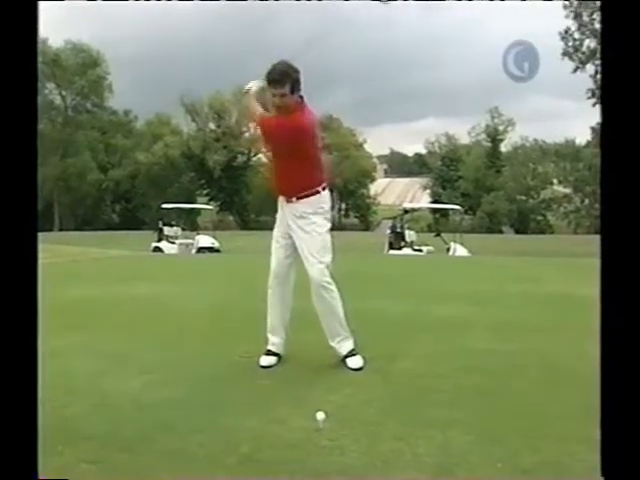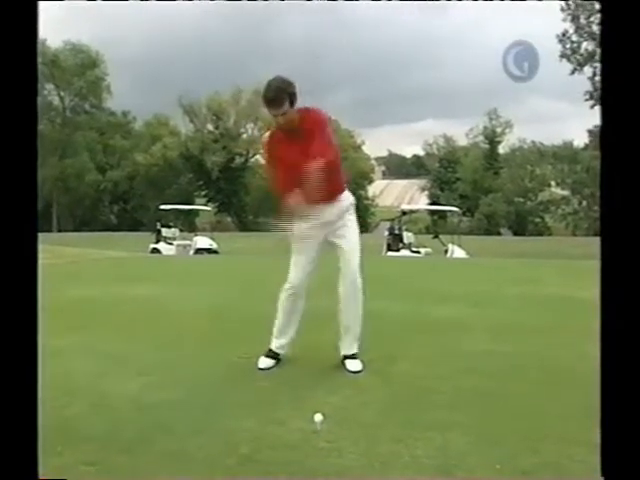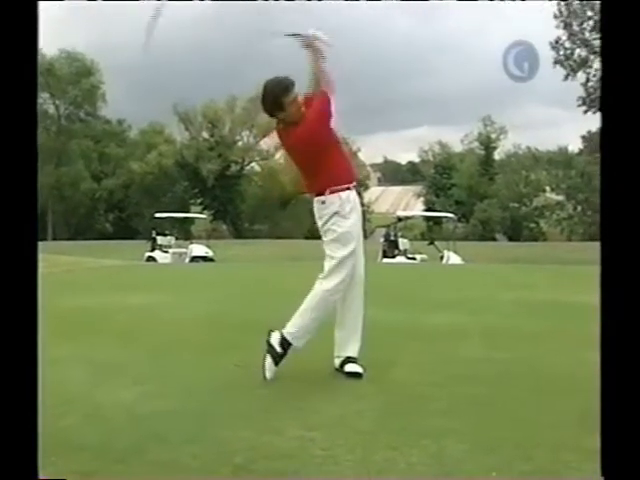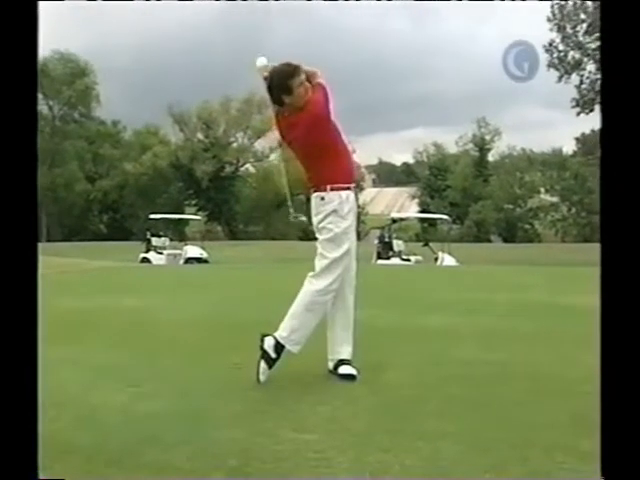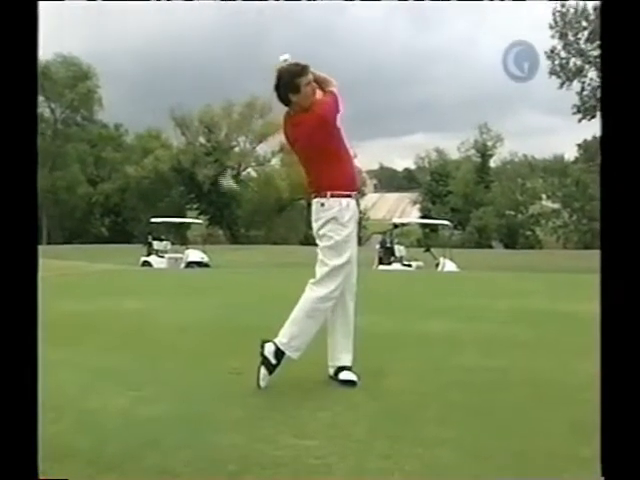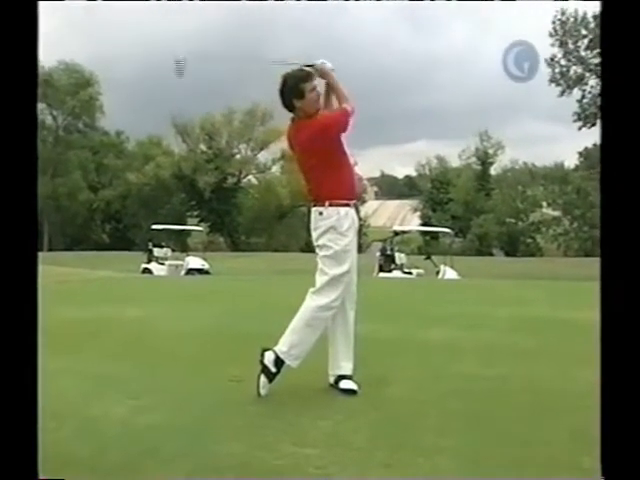
dt=0.3s
person 1, frame 1
left shoulder: (297, 123)
right shoulder: (285, 113)
left elbow: (259, 118)
left wrist: (250, 95)
left hip: (310, 206)
right hip: (286, 205)
left knee: (318, 276)
right knee: (278, 275)
left ankle: (345, 346)
right ankle: (275, 344)
person 1, frame 2
left shoulder: (314, 119)
right shoulder: (272, 143)
left elbow: (317, 166)
right elbow: (284, 188)
left wrist: (302, 197)
right wrist: (294, 206)
left hip: (341, 206)
right hip: (309, 214)
left knee: (351, 277)
right knee: (296, 282)
left ankle: (349, 349)
right ankle: (277, 346)
person 1, frame 3
left shoulder: (297, 120)
right shoulder: (303, 132)
left elbow: (318, 91)
right elbow: (323, 89)
right wrist: (315, 53)
left hip: (344, 199)
right hip: (338, 202)
left knee: (354, 278)
right knee: (336, 278)
left ankle: (345, 354)
right ankle: (286, 339)
person 1, frame 4
left shoulder: (284, 119)
right shoulder: (313, 114)
right elbow: (319, 76)
left wrist: (280, 75)
right wrist: (280, 80)
left hip: (337, 199)
right hip: (335, 200)
left knee: (344, 281)
right knee: (325, 278)
left ankle: (339, 356)
right ankle: (278, 342)
person 1, frame 5
left shoulder: (291, 122)
right shoulder: (319, 117)
right elbow: (332, 85)
right wrist: (302, 76)
left hip: (338, 205)
right hip: (336, 206)
left knee: (345, 288)
right knee: (327, 284)
left ankle: (340, 363)
right ankle: (279, 349)
person 1, frame 6
left shoulder: (298, 131)
right shoulder: (319, 127)
right elbow: (347, 107)
left wrist: (328, 82)
right wrist: (330, 77)
left hip: (339, 214)
right hip: (335, 216)
left knee: (344, 296)
right knee: (327, 293)
left ankle: (340, 371)
right ankle: (278, 357)
